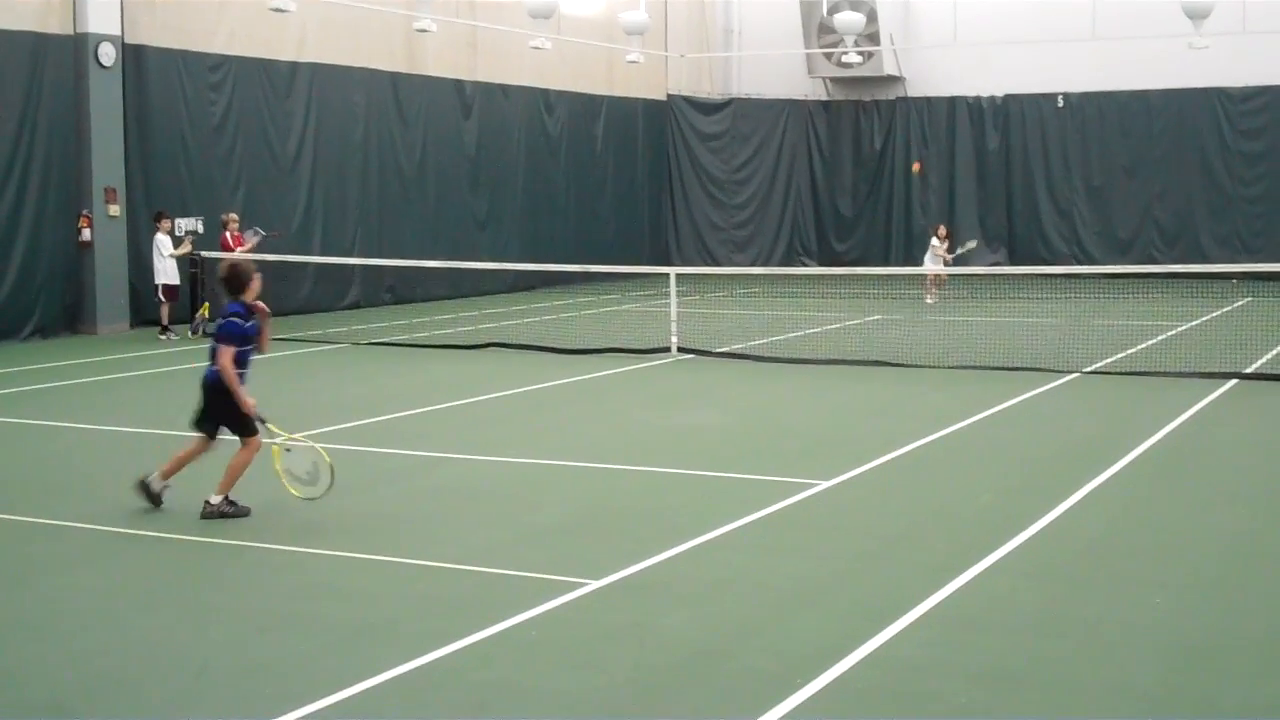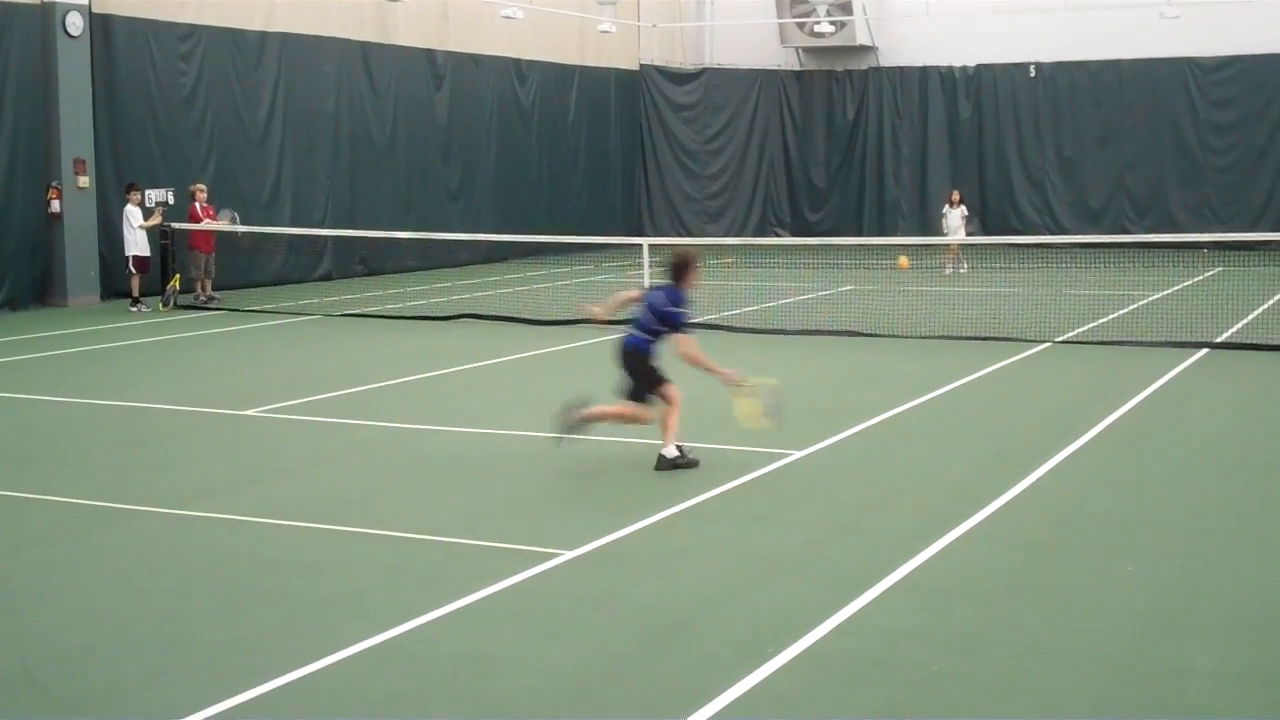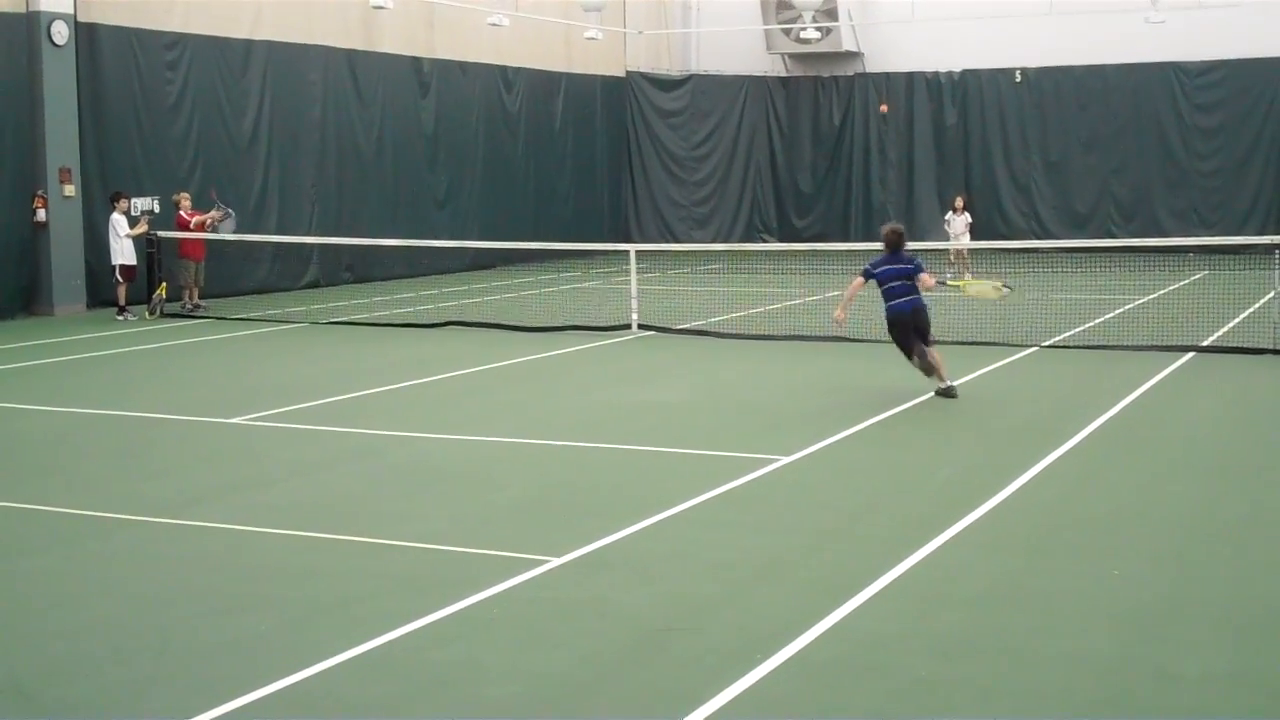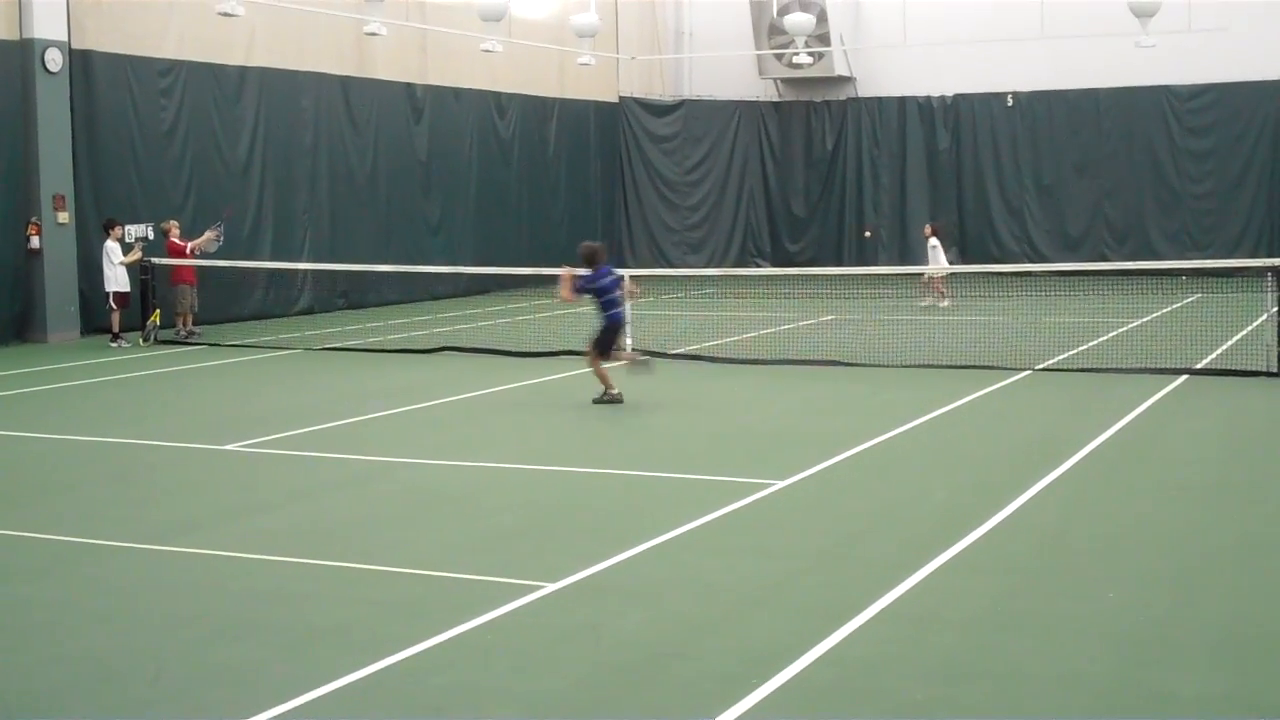
dt=1s
person 1, frame 1
left shoulder: (247, 312)
right shoulder: (237, 317)
left elbow: (261, 348)
right elbow: (224, 363)
left wrist: (264, 320)
right wrist: (241, 396)
left hip: (215, 384)
right hip: (223, 386)
left knee: (204, 443)
right knee: (251, 443)
left ankle: (155, 483)
right ankle: (217, 502)
person 1, frame 2
left shoulder: (662, 290)
right shoulder: (675, 306)
left elbow: (629, 295)
right elbow: (686, 352)
left wrist: (604, 310)
right wrist: (719, 372)
left hip: (634, 349)
right hip: (636, 353)
left knee: (674, 399)
right knee: (643, 415)
left ankle: (670, 452)
right ankle: (583, 414)
person 1, frame 3
left shoulder: (875, 265)
right shoulder: (912, 261)
left elbow: (855, 285)
right elbow: (927, 284)
left wrist: (841, 309)
right wrist: (932, 281)
left hip: (895, 316)
right hip: (917, 310)
left knee: (915, 349)
right knee: (927, 347)
left ankle: (920, 356)
right ankle: (945, 385)
person 1, frame 4
left shoulder: (591, 280)
right shoulder: (609, 271)
left elbow: (567, 297)
right elbow: (629, 290)
left wrist: (566, 278)
left hip: (612, 321)
right hip: (617, 318)
left knee: (594, 360)
right knee: (596, 352)
left ankle: (612, 392)
right ankle: (633, 358)
